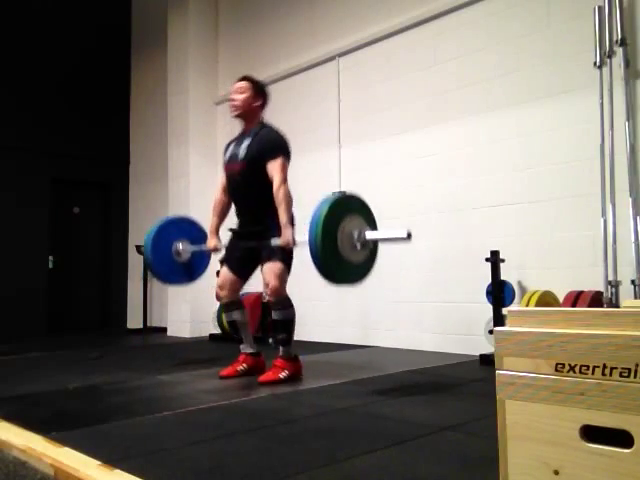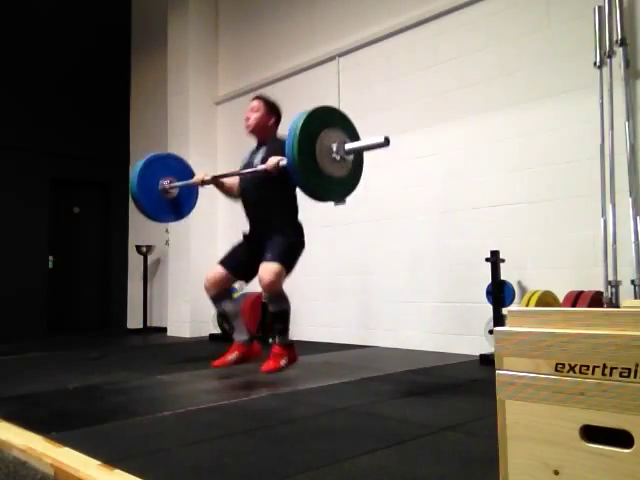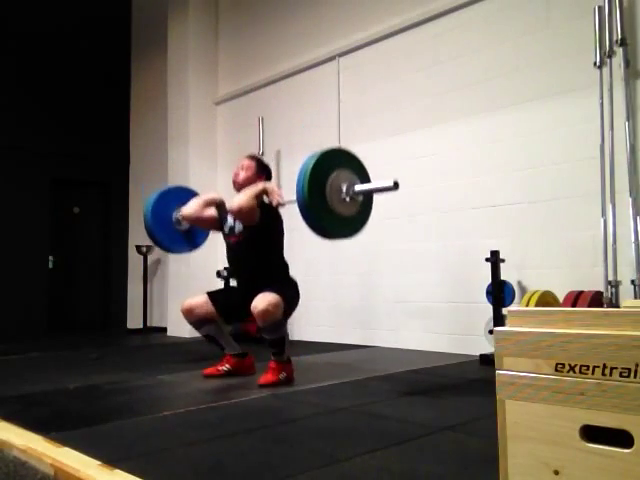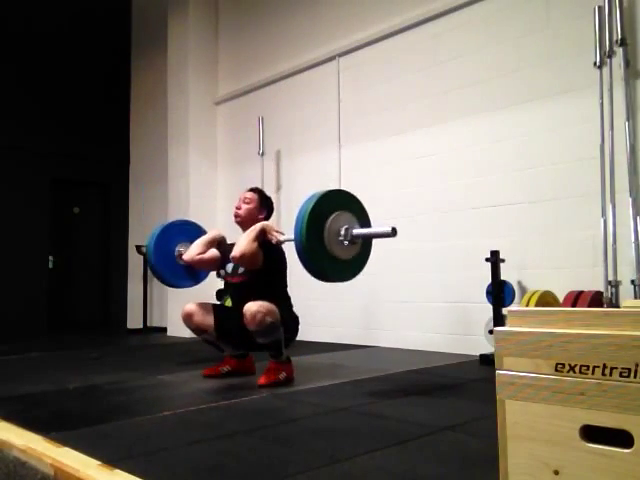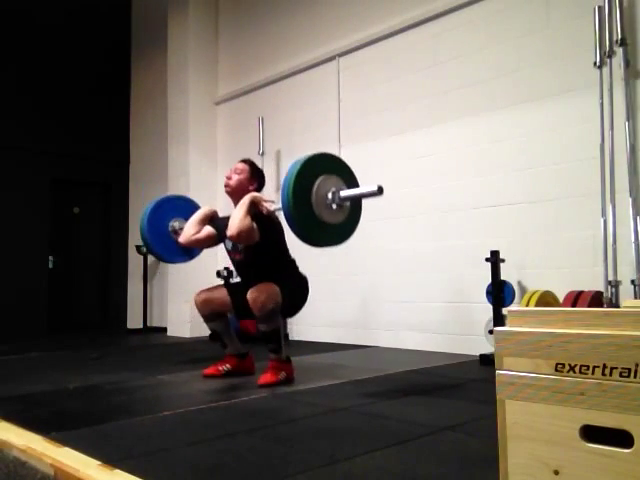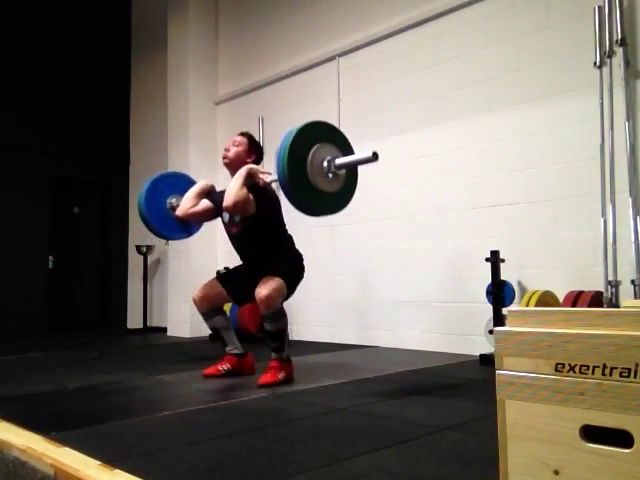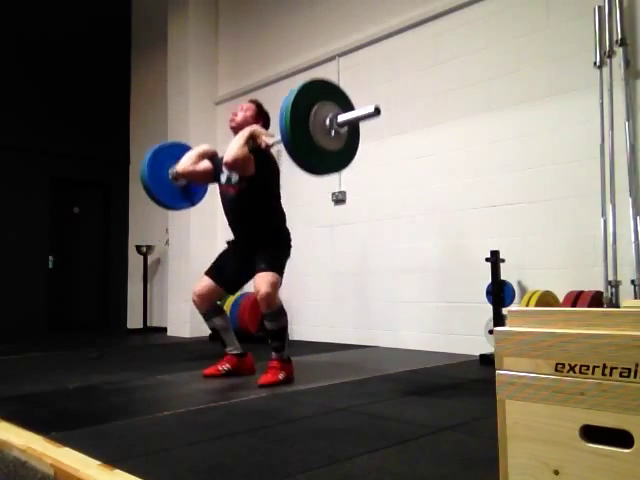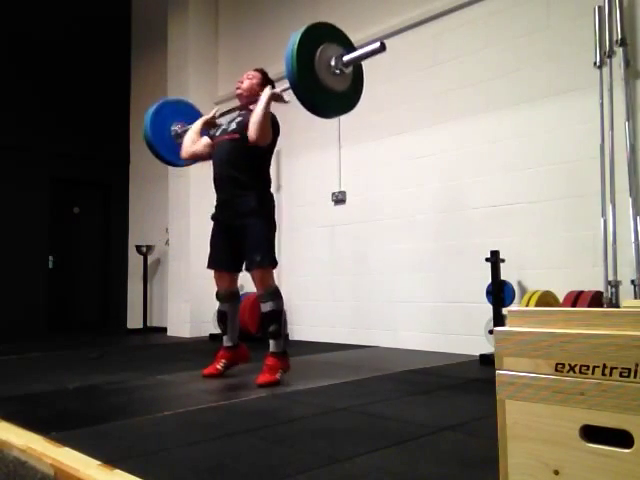
dt=0.3s
person 1, frame 1
left shoulder: (269, 137)
right shoulder: (232, 145)
left elbow: (280, 184)
right elbow: (224, 191)
left wrist: (287, 230)
right wrist: (213, 233)
left hip: (272, 224)
right hip: (247, 228)
left knee: (274, 285)
right knee: (225, 290)
left ankle: (287, 360)
right ankle: (250, 356)
person 1, frame 2
left shoulder: (279, 146)
right shoulder: (254, 153)
right elbow: (238, 190)
left wrist: (279, 164)
right wrist: (213, 181)
left hip: (282, 231)
right hip: (257, 233)
left knee: (269, 278)
right knee: (214, 282)
left ankle: (283, 347)
right ankle: (243, 343)
person 1, frame 3
left shoulder: (264, 210)
right shoulder: (226, 215)
left elbow: (238, 206)
right elbow: (186, 214)
left wrist: (261, 189)
right wrist: (212, 199)
left hip: (278, 291)
right hip: (245, 291)
left knee: (262, 307)
right knee: (191, 307)
left ankle: (281, 363)
right ankle: (237, 357)
person 1, frame 4
left shoulder: (268, 248)
right shoulder: (229, 250)
left elbow: (240, 255)
right elbow: (190, 258)
left wrist: (259, 227)
right wrist: (213, 237)
left hip: (279, 322)
left knee: (254, 311)
right knee: (190, 312)
left ankle: (281, 364)
right ankle: (238, 358)
person 1, frame 5
left shoulder: (261, 218)
right shoulder: (226, 222)
left elbow: (235, 234)
right elbow: (187, 239)
left wrist: (247, 200)
right wrist: (205, 212)
left hip: (288, 288)
right hip: (256, 285)
left knee: (258, 296)
right knee: (203, 299)
left ankle: (280, 362)
right ankle: (238, 356)
person 1, frame 6
left shoulder: (259, 191)
right shoulder: (222, 195)
left elbow: (232, 205)
right elbow: (184, 212)
left wrist: (244, 172)
right wrist: (202, 187)
left hip: (284, 265)
right hip: (253, 267)
left knee: (266, 294)
right knee: (202, 297)
left ankle: (281, 362)
right ankle: (237, 356)
person 1, frame 7
left shoulder: (260, 155)
right shoulder: (221, 161)
left elbow: (235, 160)
right elbow: (182, 171)
left wrist: (248, 134)
right wrist: (203, 151)
left hip: (271, 242)
right hip: (241, 243)
left knee: (265, 292)
right knee: (202, 294)
left ankle: (281, 362)
right ankle: (237, 356)
person 1, frame 8
left shoulder: (264, 118)
right shoulder: (221, 125)
left elbow: (256, 138)
right elbow: (188, 154)
left wrist: (265, 97)
right wrist: (203, 121)
left hip: (254, 208)
right hip: (225, 210)
left knee: (262, 278)
right knee: (224, 282)
left ankle: (277, 356)
right ankle: (231, 348)
